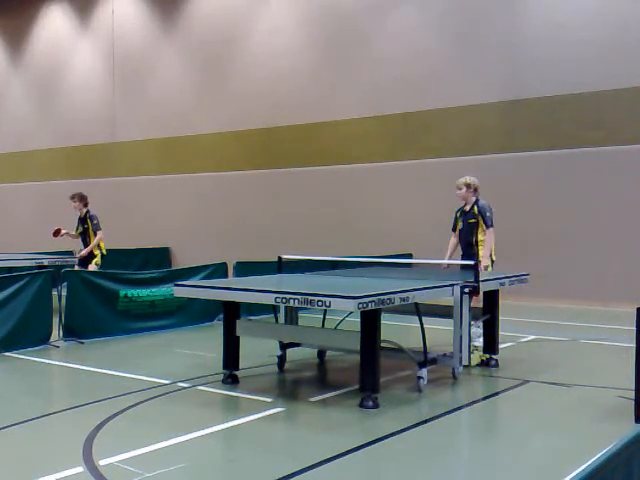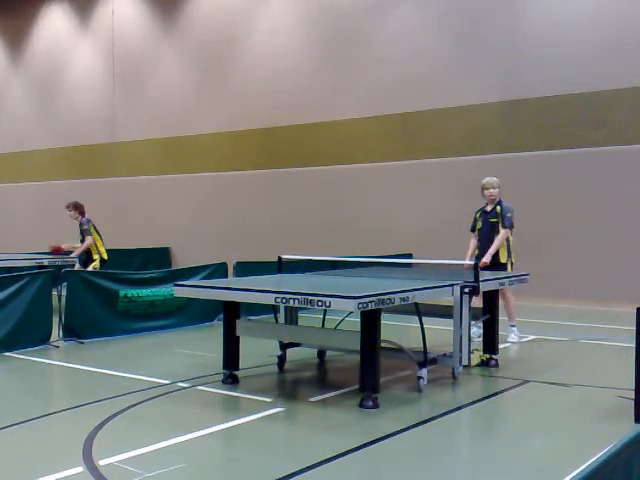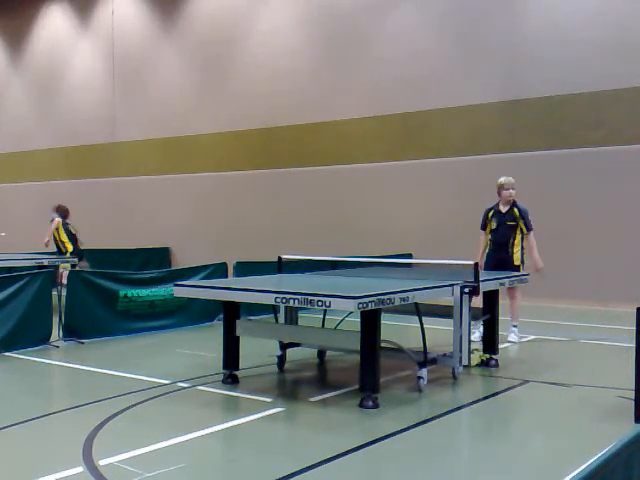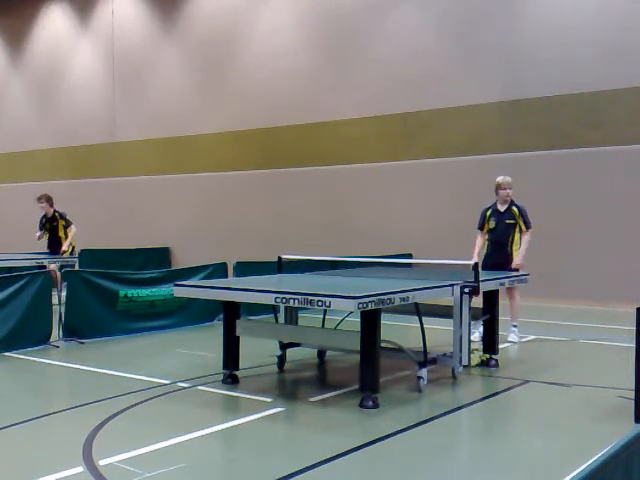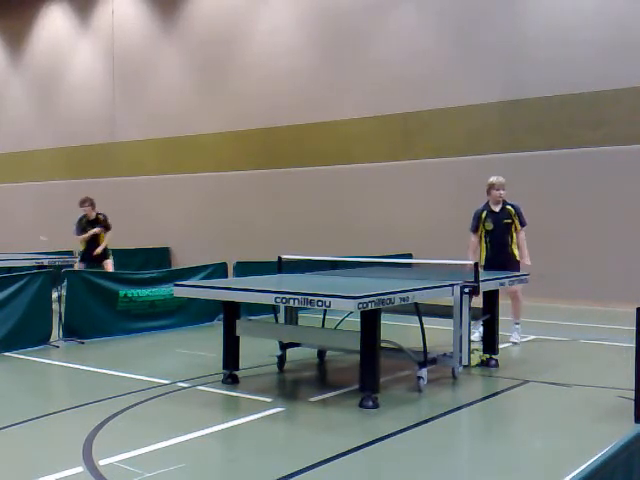
dt=0.5s
person 1, frame 1
left shoulder: (482, 207)
right shoulder: (460, 212)
left elbow: (490, 232)
right elbow: (455, 237)
left wrist: (486, 257)
right wrist: (446, 258)
left hip: (480, 257)
right hip: (467, 258)
right ankle: (476, 328)
person 1, frame 2
left shoulder: (505, 209)
right shoulder: (479, 213)
left elbow: (504, 233)
right elbow: (474, 237)
left wrist: (489, 254)
right wrist: (468, 258)
left hip: (501, 258)
right hip: (481, 259)
left knee: (504, 291)
left ankle: (513, 328)
right ankle: (479, 326)
person 1, frame 3
left shoulder: (520, 211)
right shoulder: (490, 212)
left elbow: (529, 235)
right elbow: (485, 235)
left wrist: (536, 259)
right wrist: (480, 257)
left hip: (513, 258)
right hip: (492, 258)
left knee: (513, 291)
left ankle: (514, 328)
right ankle: (481, 326)
person 1, frame 4
left shoulder: (519, 210)
right shoulder: (487, 211)
left elbow: (526, 234)
right elbow: (481, 235)
left wrist: (520, 256)
right wrist: (475, 256)
left hip: (511, 259)
right hip: (490, 258)
left knee: (512, 290)
left ankle: (514, 328)
right ankle: (480, 326)
person 1, frame 5
left shoulder: (513, 209)
right shoulder: (480, 213)
left elbow: (520, 232)
right elbow: (474, 237)
left wrist: (526, 256)
right wrist: (471, 261)
left hip: (510, 258)
right hip: (490, 260)
left knee: (515, 290)
left ankle: (516, 326)
right ankle: (480, 326)
